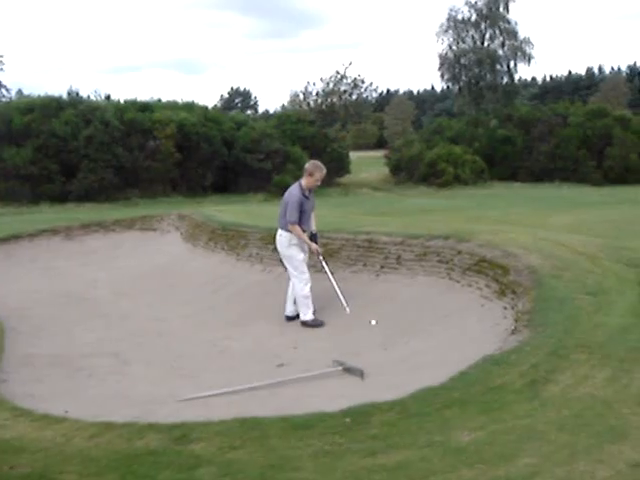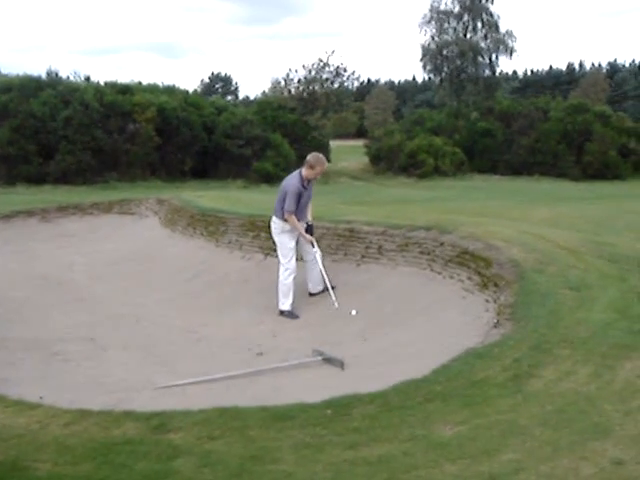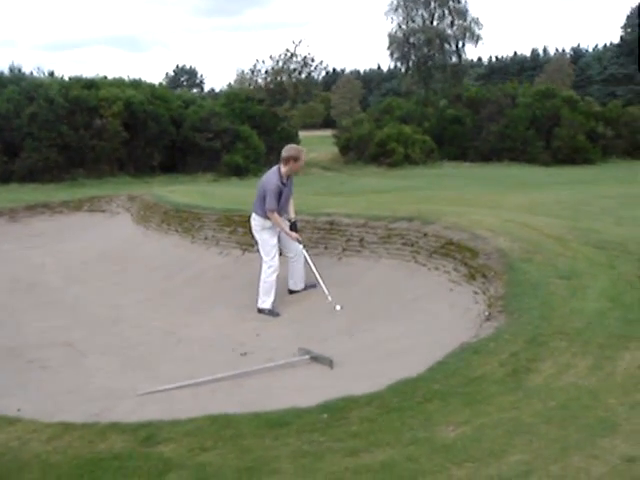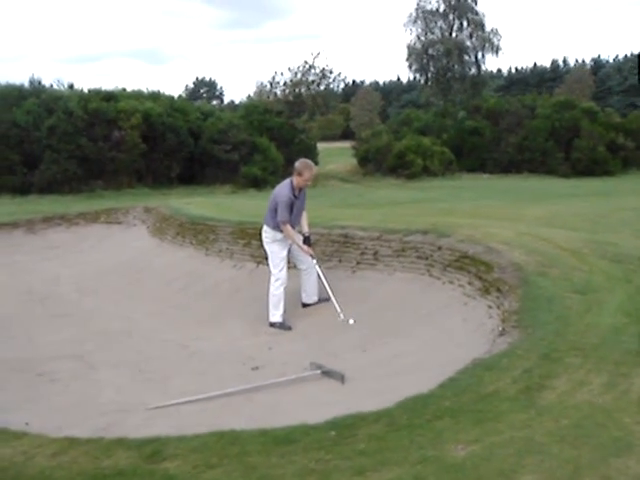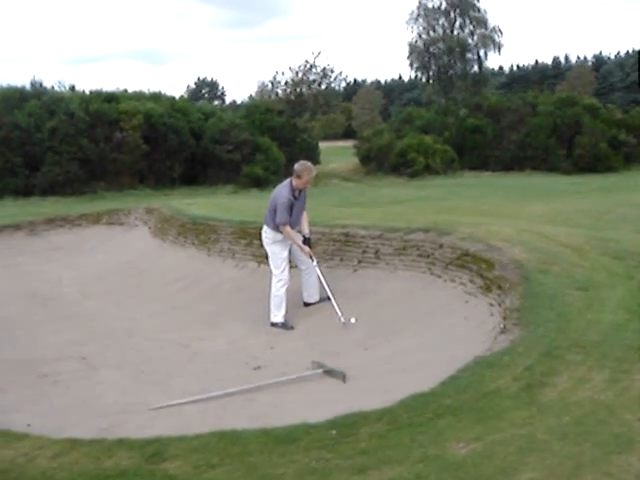
dt=1s
person 1, frame 1
left shoulder: (309, 191)
right shoulder: (295, 195)
left elbow: (311, 212)
right elbow: (292, 225)
left wrist: (314, 232)
right wrist: (309, 243)
left hip: (297, 238)
right hip: (288, 240)
left knee: (297, 277)
right knee: (302, 278)
left ankle: (291, 311)
right ankle: (306, 316)
person 1, frame 2
left shoulder: (309, 179)
right shoulder: (293, 185)
right elbow: (288, 215)
left wrist: (309, 222)
right wrist: (303, 235)
left hip: (300, 223)
right hip: (283, 226)
left knee: (313, 255)
right knee: (289, 266)
left ankle: (315, 287)
right ankle: (284, 307)
person 1, frame 3
left shoulder: (288, 175)
right shoulder: (272, 182)
right elbow: (270, 213)
left wrist: (293, 220)
right wrist: (288, 233)
left hip: (279, 219)
right hip: (263, 223)
left knee: (296, 251)
right knee: (271, 264)
left ankle: (296, 285)
right ankle: (264, 305)
person 1, frame 4
left shoulder: (301, 188)
right shoulder: (284, 194)
left elbow: (302, 211)
right elbow: (283, 225)
left wrist: (306, 234)
right wrist: (301, 246)
left hip: (290, 231)
right hip: (275, 235)
left knee: (308, 264)
right knee: (280, 276)
left ankle: (309, 299)
right ankle: (275, 318)
person 1, frame 5
left shoulder: (301, 188)
right shoulder: (283, 196)
left elbow: (302, 211)
right elbow: (283, 227)
left wrist: (306, 236)
right wrist: (301, 246)
left hip: (291, 231)
right hip: (275, 236)
left knee: (308, 264)
right knee: (281, 277)
left ankle: (311, 298)
right ankle: (277, 318)
